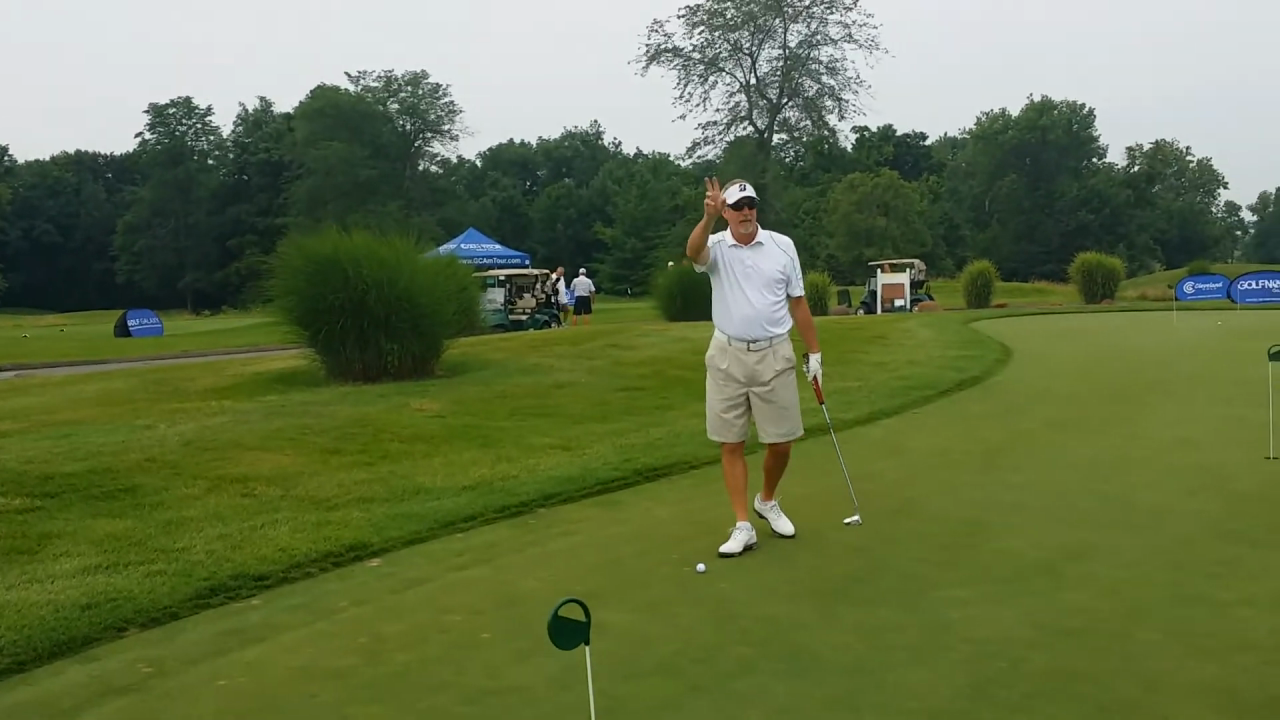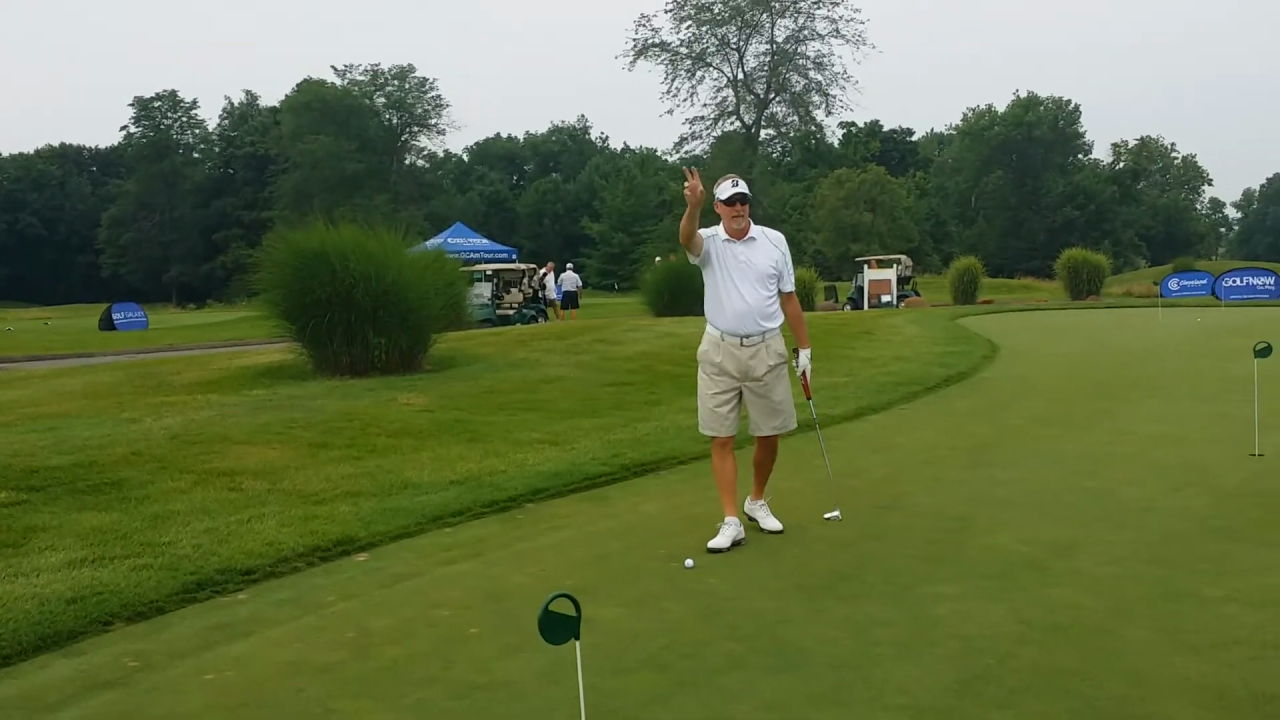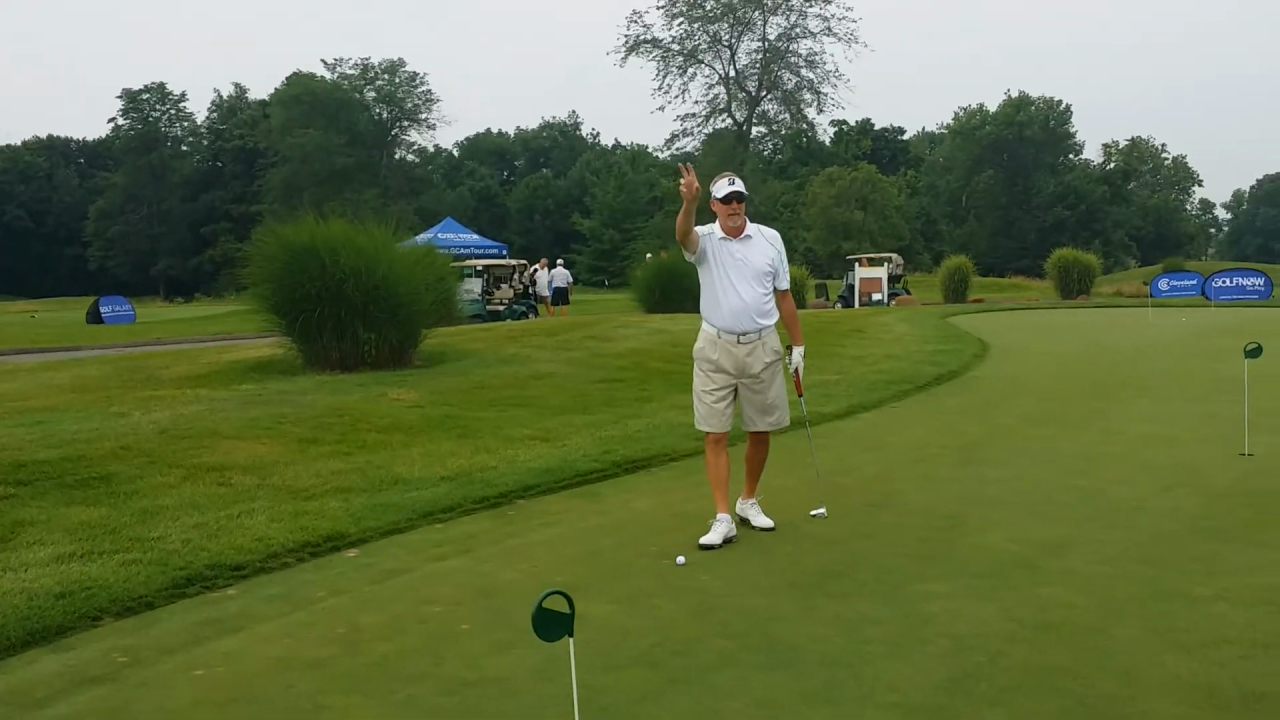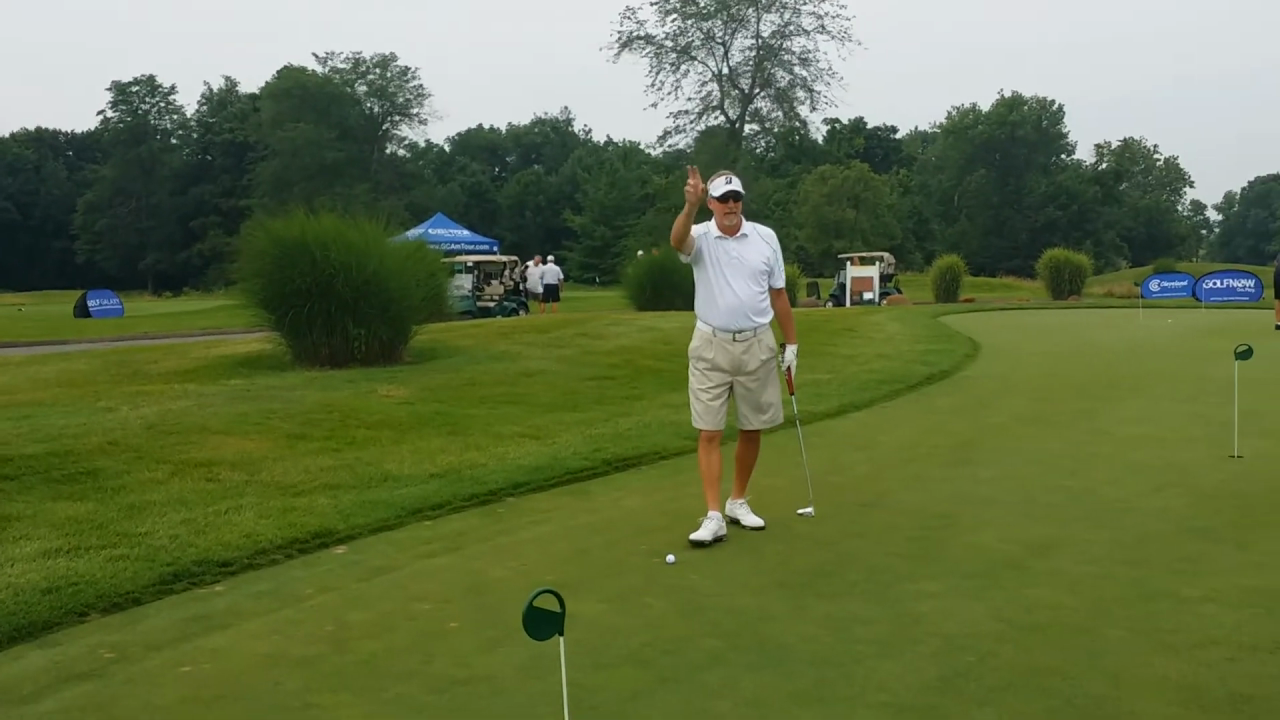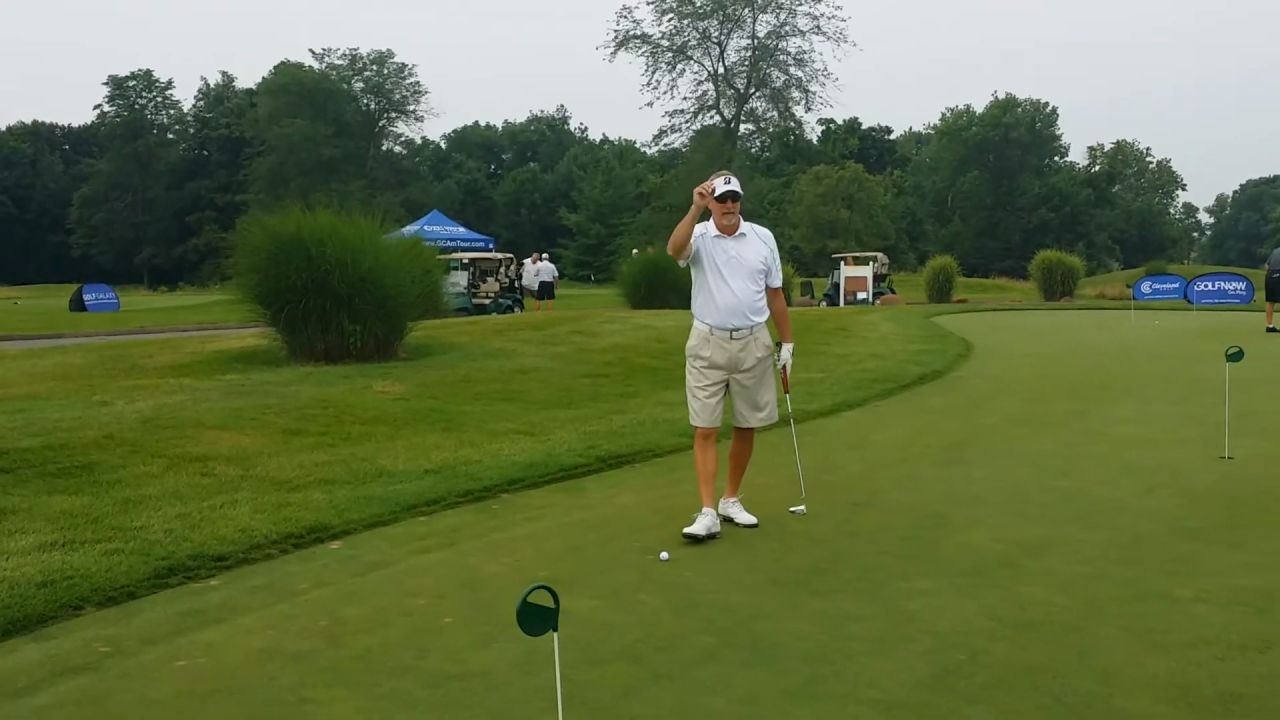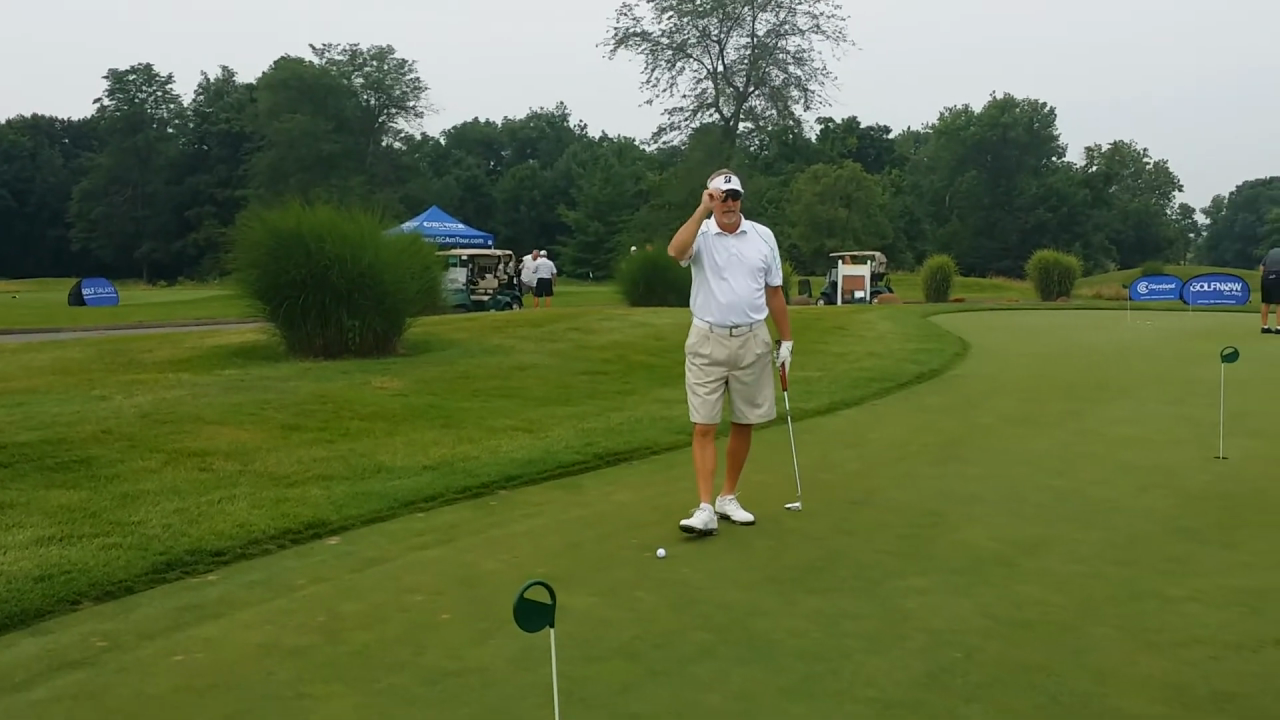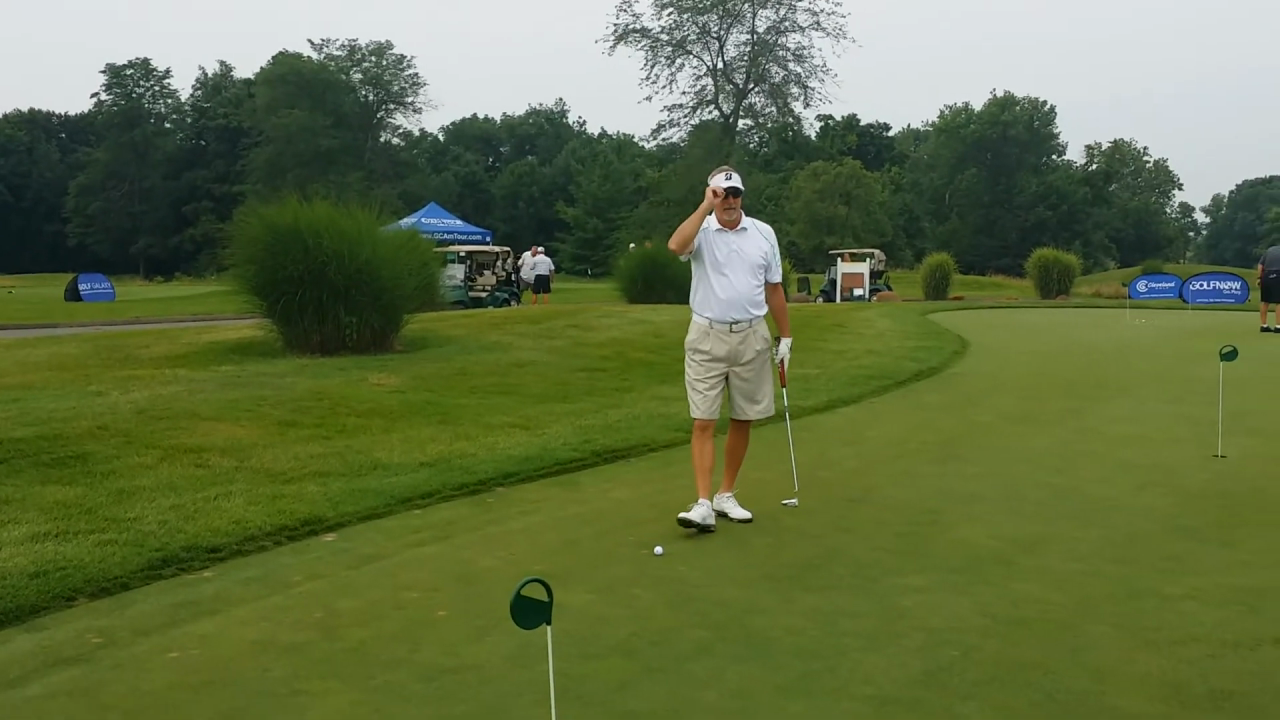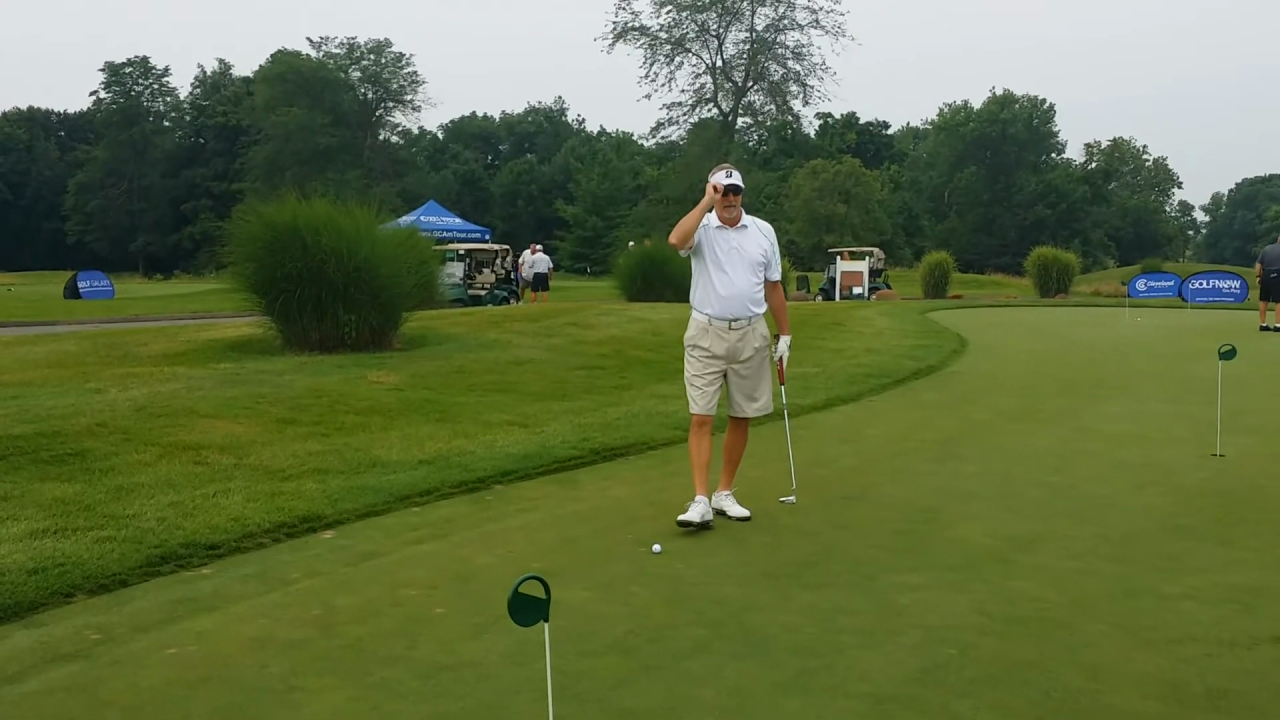
dt=0.1s
person 1, frame 1
left shoulder: (783, 245)
right shoulder: (715, 247)
left elbow: (798, 304)
right elbow: (693, 251)
left wrist: (814, 353)
right wrist: (709, 215)
left hip: (774, 355)
right hip: (727, 357)
left knee: (780, 442)
right knee: (731, 446)
left ankle: (768, 501)
right ankle: (743, 527)
person 1, frame 2
left shoulder: (775, 241)
right shoulder: (707, 241)
left elbow: (789, 300)
right elbow: (686, 238)
left wrist: (804, 349)
right wrist: (694, 205)
left hip: (767, 350)
right hip: (719, 351)
left knee: (769, 436)
right knee: (721, 440)
left ankle: (757, 501)
right ankle: (731, 522)
person 1, frame 3
left shoulder: (771, 239)
right shoulder: (704, 239)
left elbow: (784, 297)
right elbow: (682, 236)
left wrist: (798, 346)
right wrist: (689, 202)
left hip: (763, 348)
right hip: (715, 349)
left knee: (760, 432)
right knee: (716, 436)
left ankle: (748, 501)
right ankle: (722, 519)
person 1, frame 4
left shoulder: (766, 237)
right shoulder: (700, 237)
left elbow: (779, 295)
right elbow: (677, 241)
left wrist: (791, 344)
right wrist: (690, 205)
left hip: (757, 345)
right hip: (710, 347)
left knee: (752, 430)
right knee: (709, 434)
left ankle: (738, 501)
right ankle: (714, 517)
person 1, frame 5
left shoulder: (763, 238)
right shoulder: (698, 237)
left elbow: (775, 295)
right elbow: (673, 251)
left wrist: (787, 343)
right wrist: (696, 208)
left hip: (753, 344)
right hip: (708, 345)
left knee: (746, 428)
right knee: (705, 430)
left ankle: (731, 500)
right ankle: (708, 514)
person 1, frame 6
left shoulder: (763, 236)
right shoulder: (700, 235)
left elbow: (774, 293)
right elbow: (675, 252)
left wrist: (786, 341)
right wrist: (701, 210)
left hip: (752, 341)
right hip: (707, 342)
left knee: (744, 424)
right knee: (704, 427)
left ankle: (728, 498)
right ankle: (705, 509)
person 1, frame 7
left shoulder: (764, 233)
right shoulder: (700, 231)
left elbow: (774, 290)
right elbow: (675, 246)
left wrist: (785, 338)
right wrist: (706, 206)
left hip: (752, 338)
right hip: (707, 338)
left knee: (742, 421)
right knee: (703, 423)
left ankle: (726, 495)
right ankle: (703, 505)
person 1, frame 8
left shoulder: (764, 231)
right shoulder: (701, 228)
left elbow: (774, 288)
right elbow: (676, 240)
left wrist: (784, 336)
right wrist: (706, 202)
left hip: (751, 335)
right hip: (706, 335)
left knee: (741, 418)
right knee: (700, 419)
left ankle: (724, 494)
right ankle: (700, 502)
